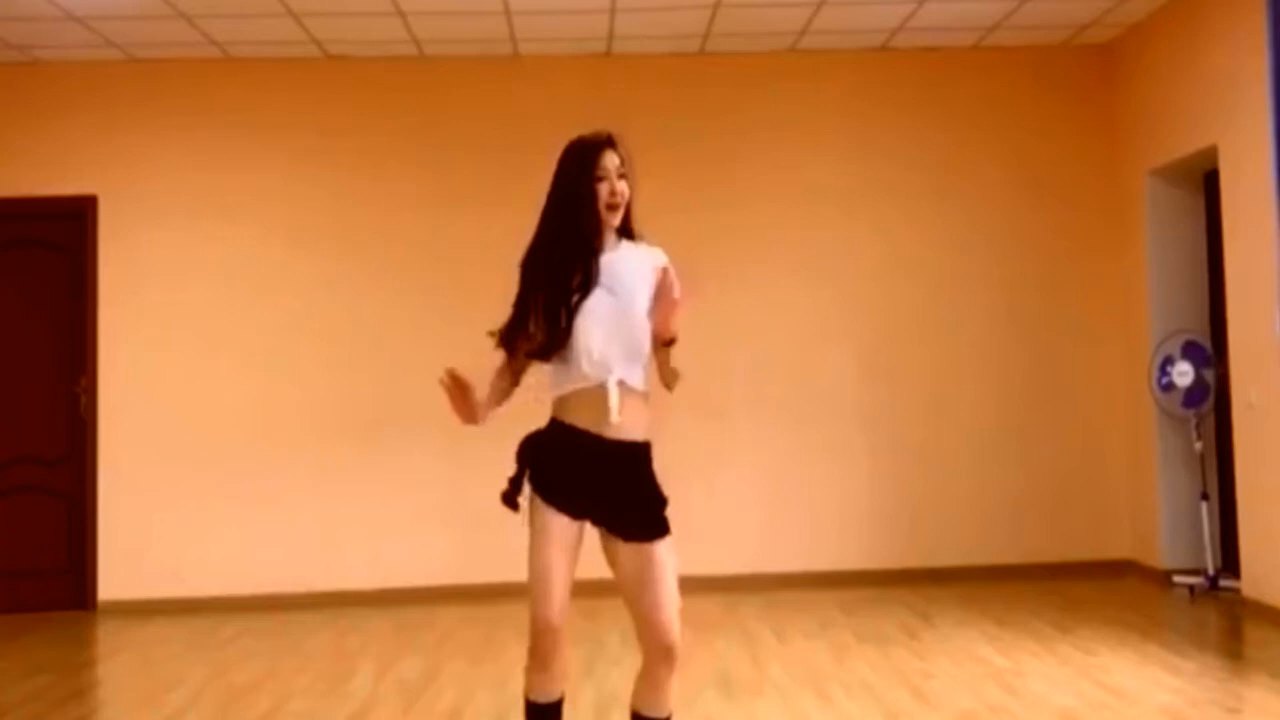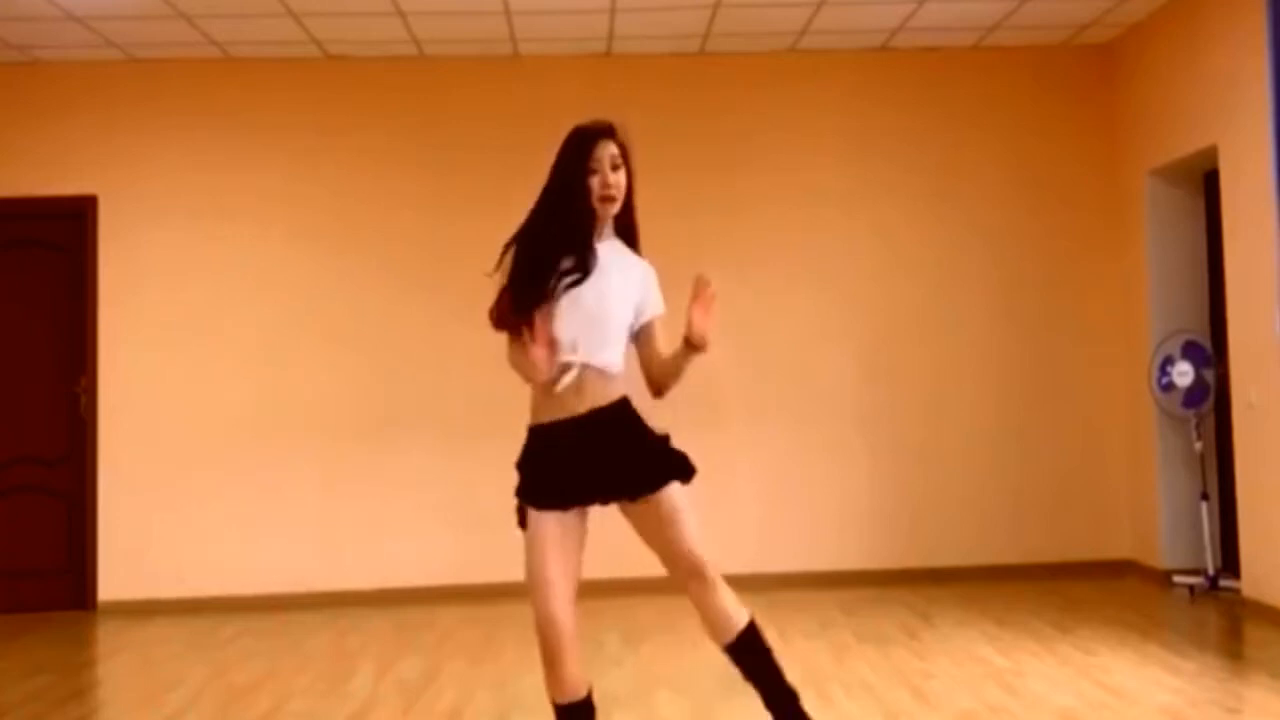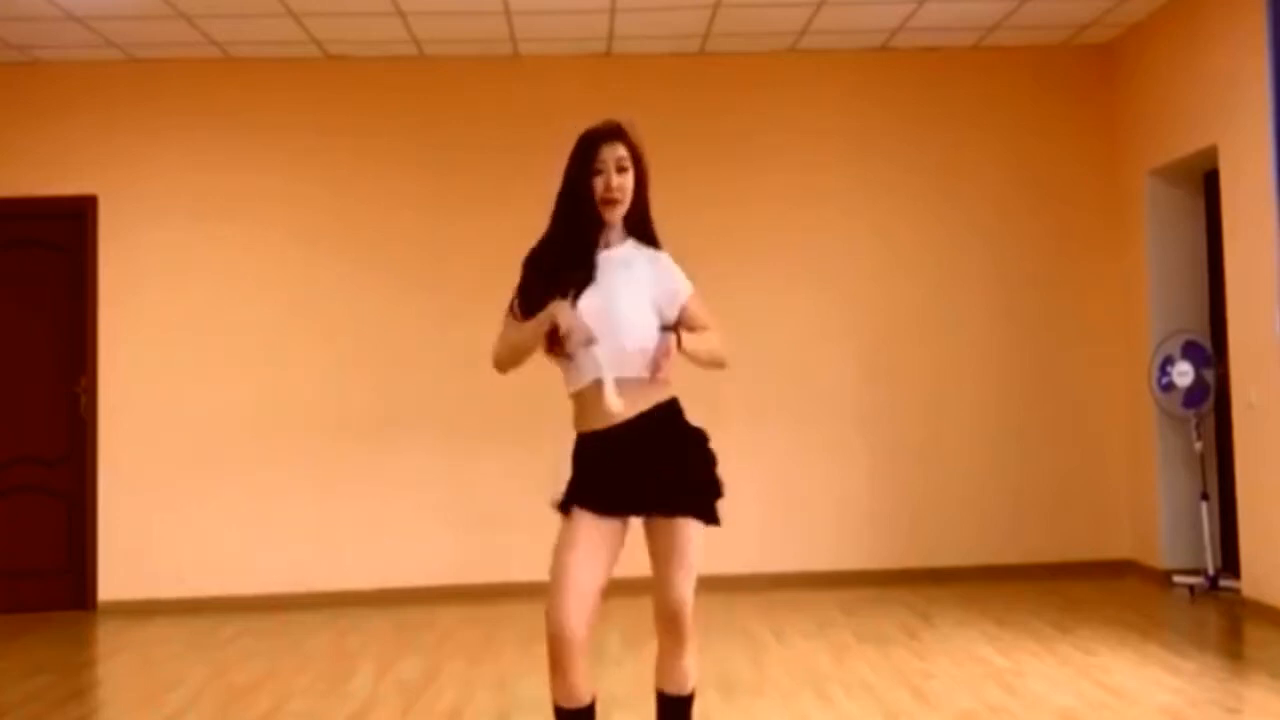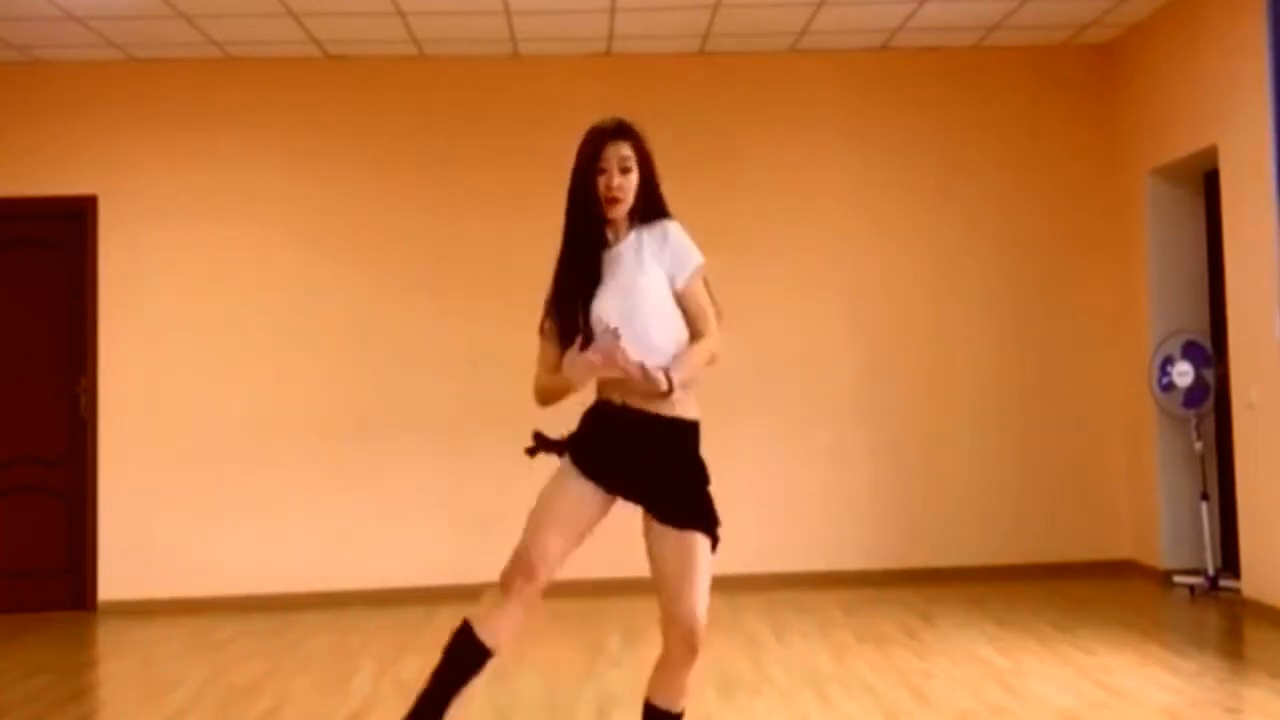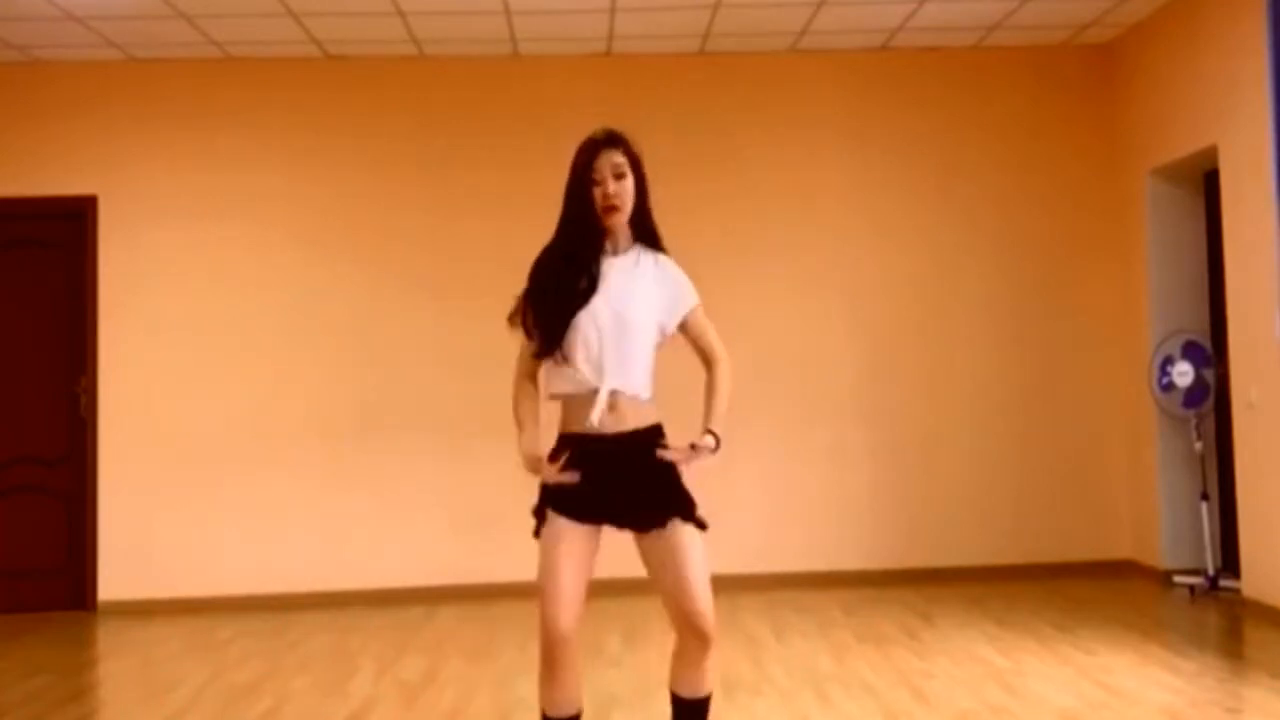
dt=0.5s
person 1, frame 1
left shoulder: (649, 264)
right shoulder: (551, 272)
left elbow: (671, 377)
right elbow: (513, 366)
left wrist: (668, 341)
right wrist: (480, 407)
left hip: (630, 469)
right hip: (564, 459)
left knee: (664, 643)
right knee: (547, 629)
person 1, frame 2
left shoulder: (636, 271)
right shoulder: (539, 253)
left elbow: (659, 380)
right elbow: (518, 346)
left wrist: (692, 344)
right wrist: (532, 366)
left hip: (618, 433)
right hip: (551, 453)
left knee: (697, 570)
right knee: (554, 629)
person 1, frame 3
left shoulder: (655, 266)
right shoulder: (553, 261)
left elbow: (718, 350)
right elbow: (503, 358)
left wrist: (679, 343)
right wrist: (548, 319)
left hip: (664, 443)
right hip: (596, 461)
left knee: (675, 620)
right knee: (565, 634)
person 1, frame 4
left shoulder: (666, 240)
right shoulder: (580, 268)
left elbow: (710, 340)
right elbow: (545, 387)
left wrist: (664, 378)
right wrist: (585, 367)
left hip: (672, 446)
right hip: (606, 435)
left knee: (687, 633)
right knee: (523, 575)
person 1, frame 5
left shoulder: (660, 274)
right shoulder: (557, 271)
left elbow: (716, 362)
right elbow: (527, 371)
left wrist: (709, 435)
right wrist: (530, 447)
left hip: (646, 461)
right hip: (577, 467)
left knee: (698, 627)
right knee: (557, 637)
